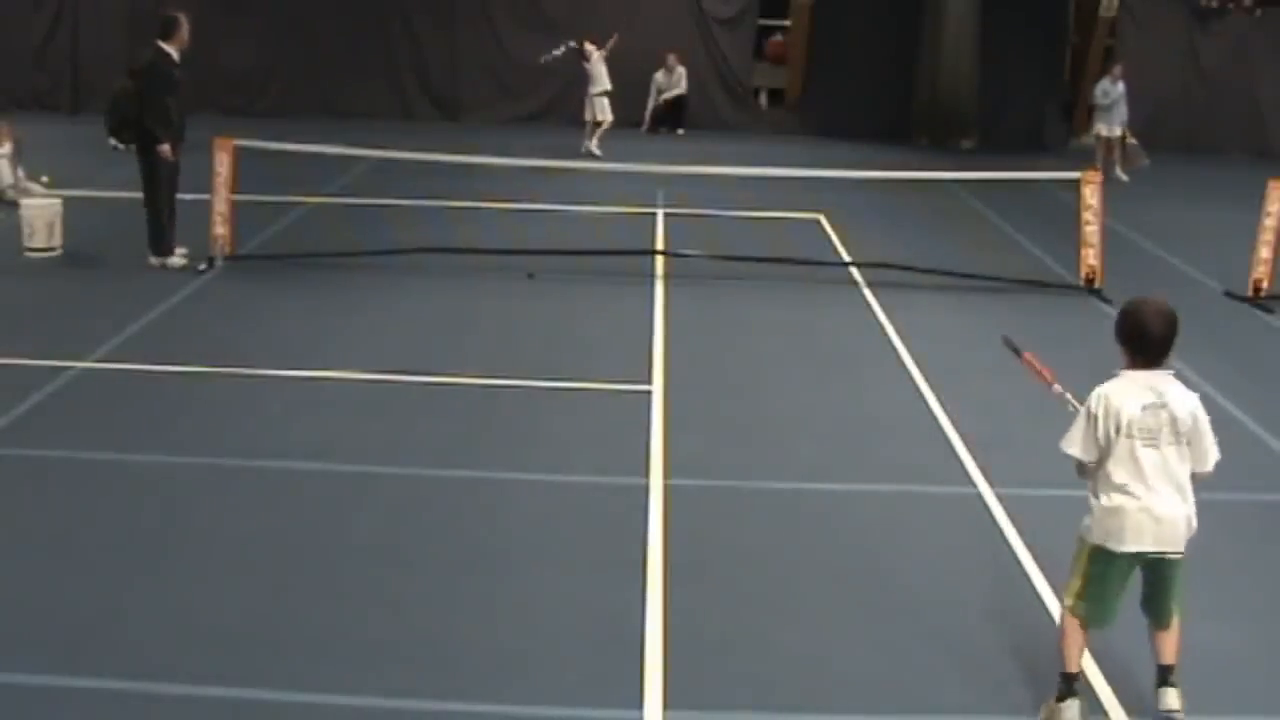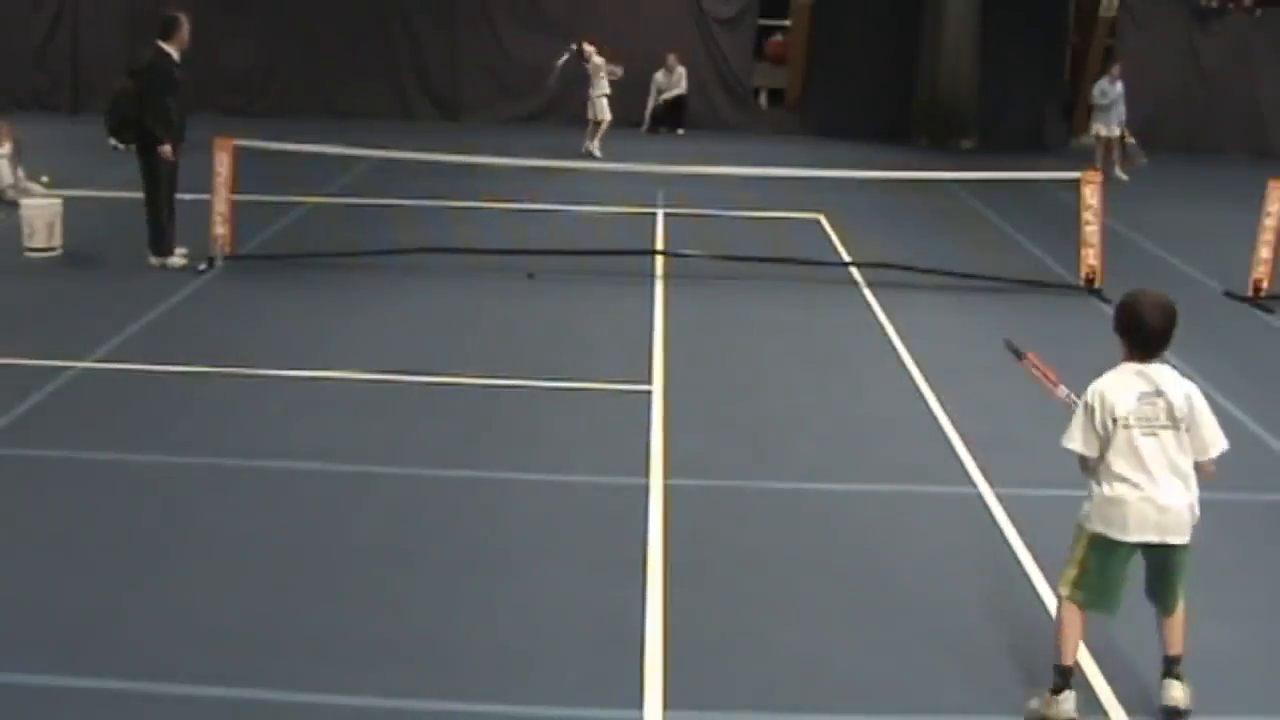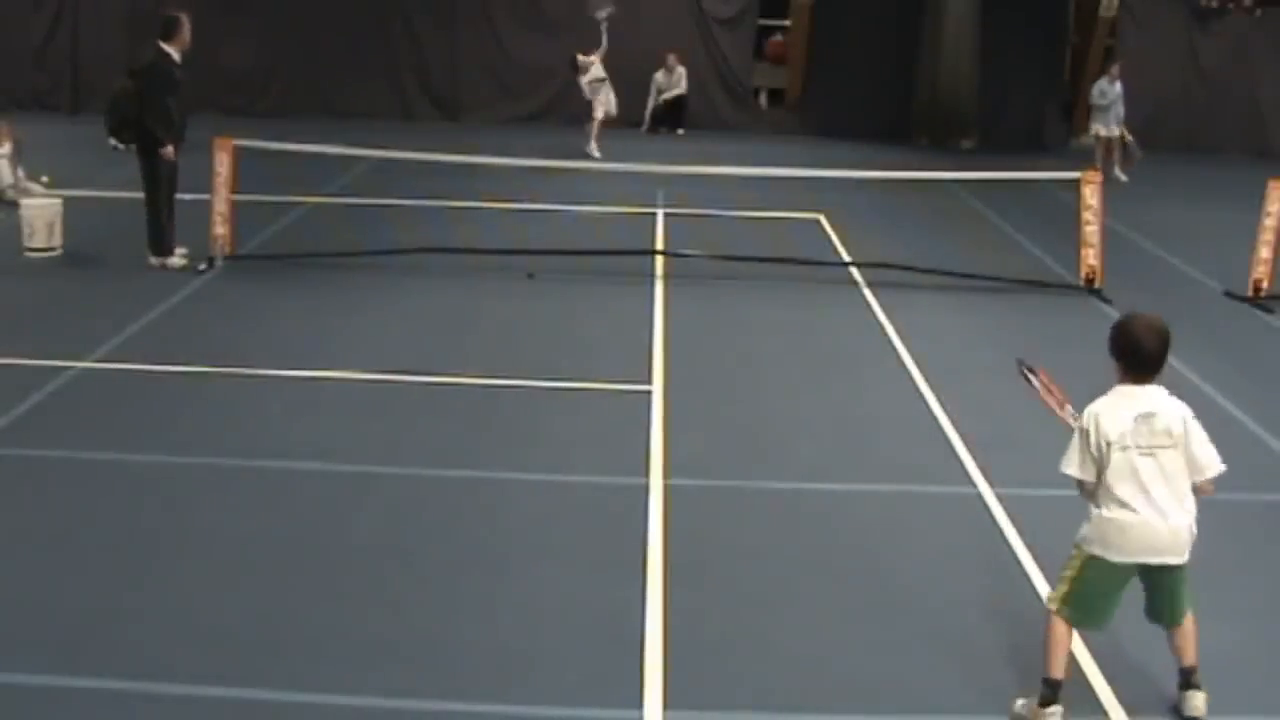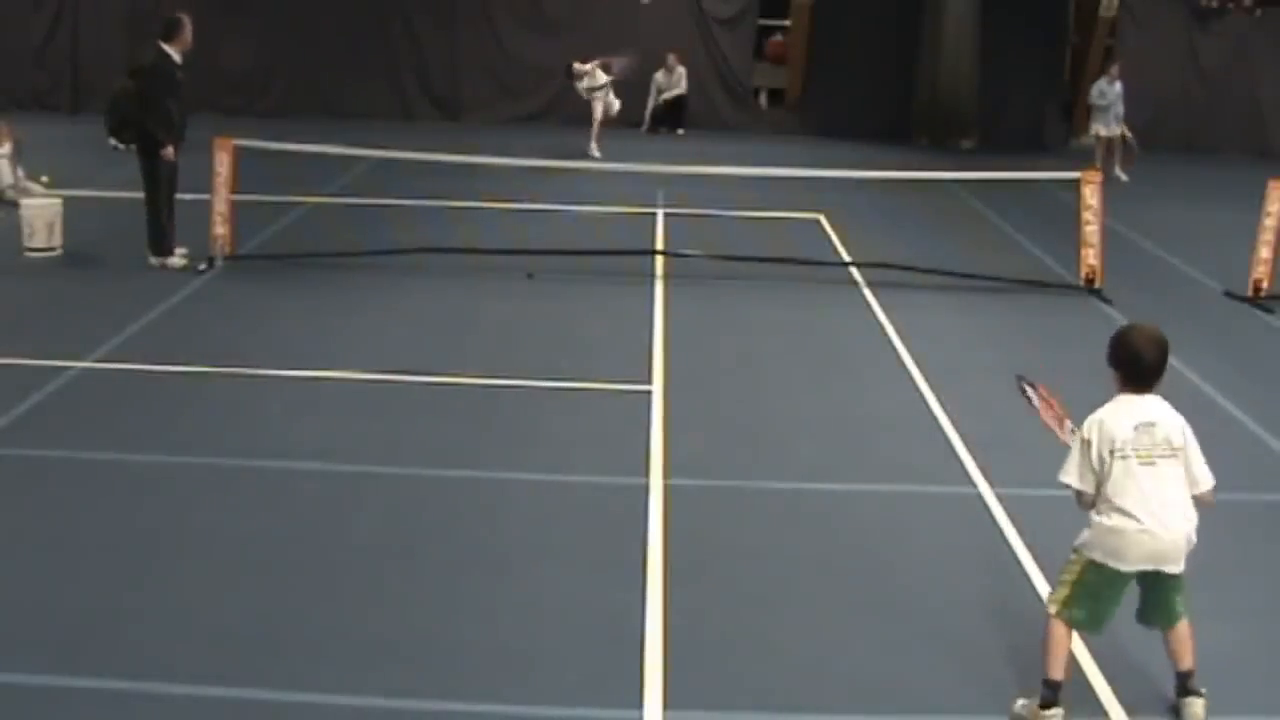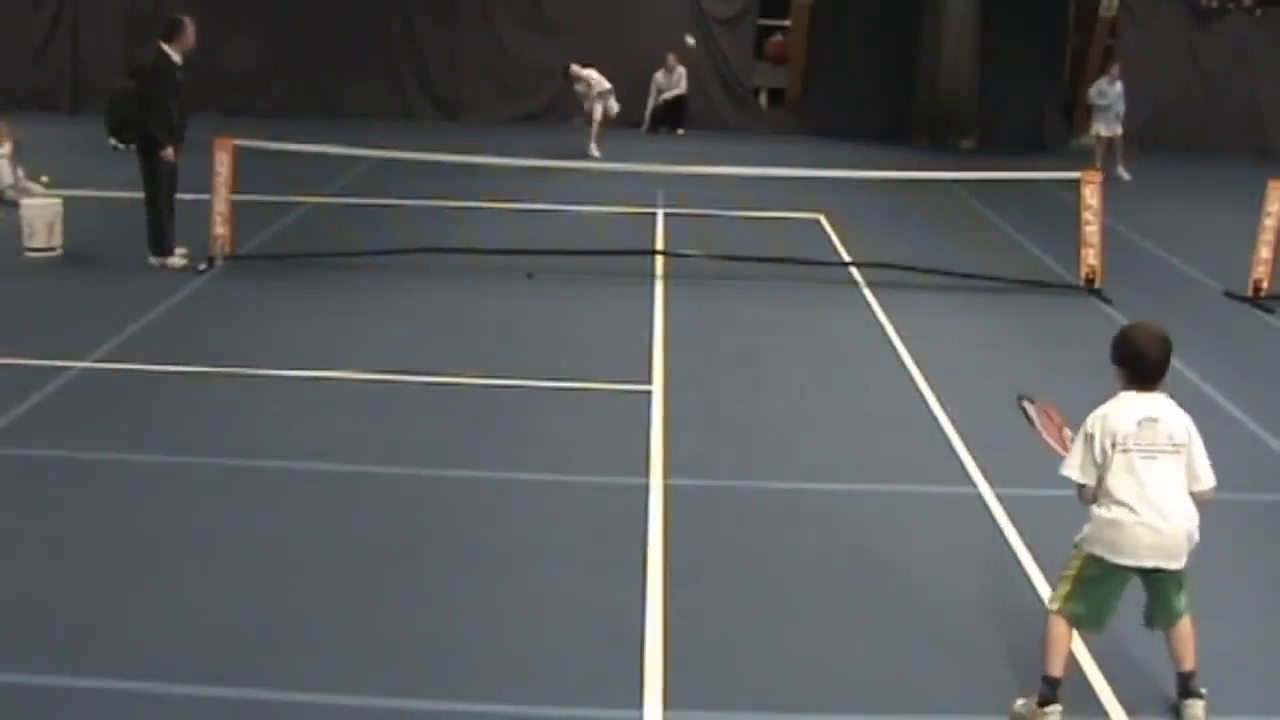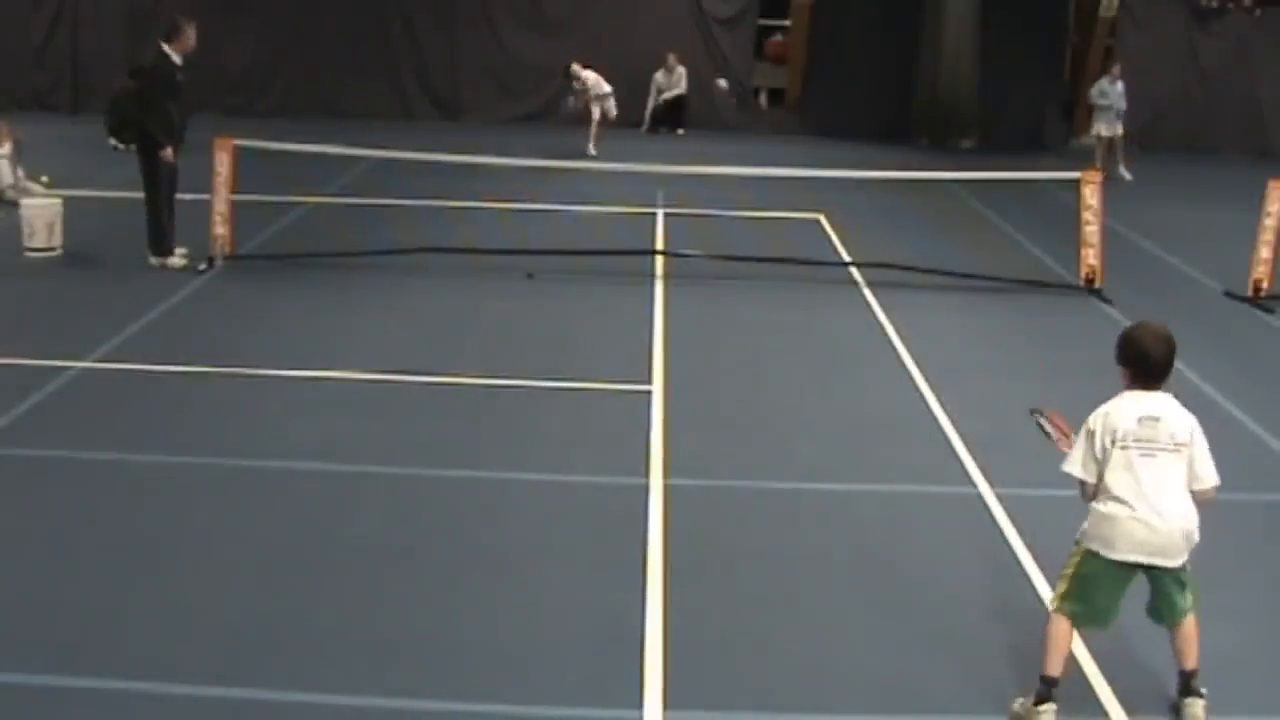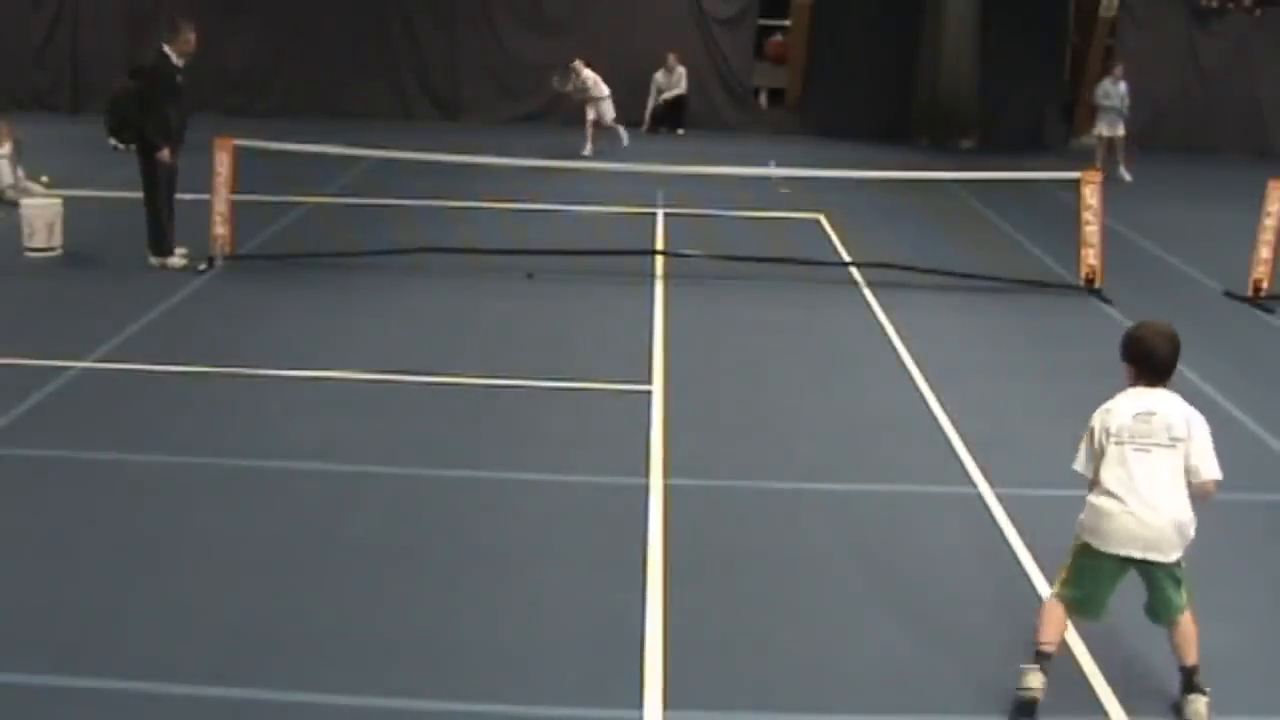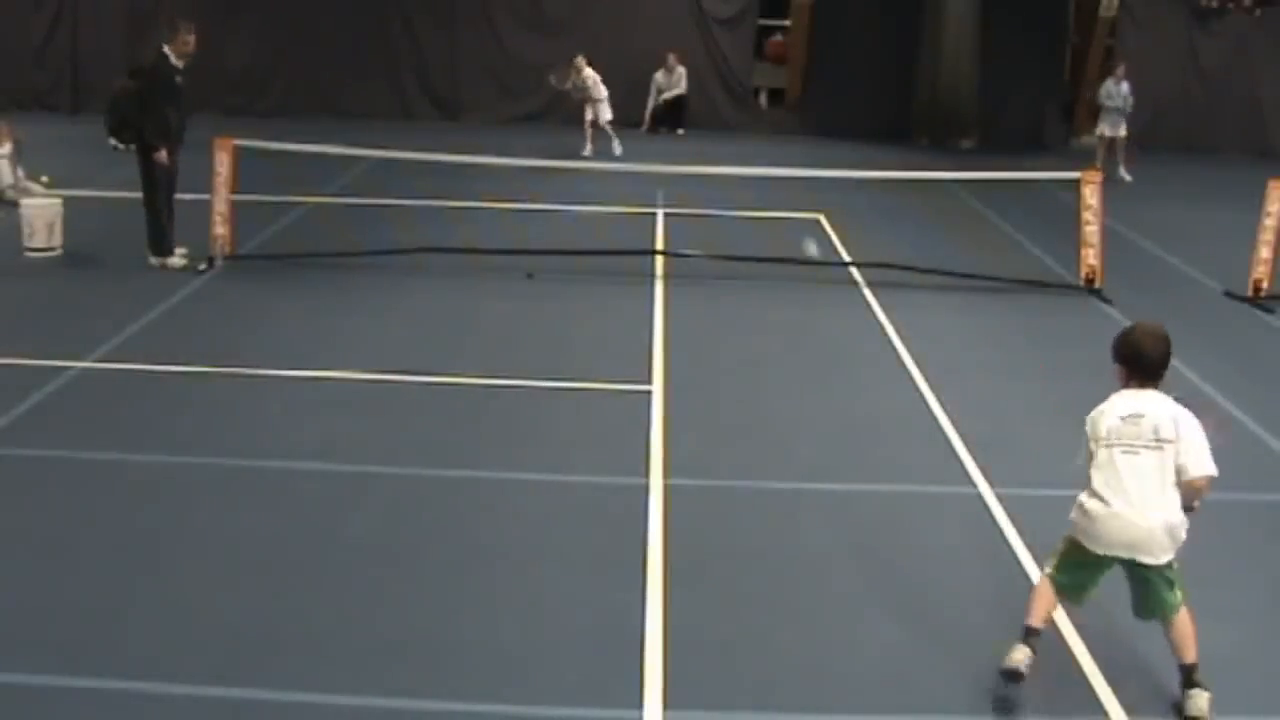
dt=0.1s
person 1, frame 1
left shoulder: (1105, 397)
right shoulder: (1187, 401)
left elbow: (1085, 468)
right elbow: (1201, 473)
left hip: (1115, 523)
right hip: (1170, 525)
left knee: (1077, 610)
right knee: (1163, 613)
person 1, frame 2
left shoulder: (1102, 390)
right shoulder: (1186, 391)
left elbow: (1088, 463)
right elbow: (1207, 466)
left hip: (1116, 513)
right hip: (1173, 514)
left knee: (1074, 597)
right knee: (1170, 599)
right ankle: (1174, 684)
person 1, frame 3
left shoulder: (1098, 413)
right shoulder: (1180, 412)
left elbow: (1087, 487)
right elbow: (1207, 483)
left hip: (1113, 534)
right hip: (1171, 536)
left knee: (1062, 610)
right knee: (1178, 613)
person 1, frame 4
left shoulder: (1099, 423)
right shoulder: (1177, 423)
left elbow: (1084, 498)
right elbow: (1203, 495)
left hip: (1113, 541)
right hip: (1171, 542)
left knee: (1062, 613)
right knee: (1172, 616)
person 1, frame 5
left shoulder: (1102, 418)
right shoulder: (1182, 421)
left elbow: (1086, 493)
right elbow: (1203, 492)
left hip: (1114, 535)
right hip: (1172, 537)
left knee: (1063, 611)
right knee: (1175, 613)
person 1, frame 6
left shoulder: (1104, 416)
right shoulder: (1187, 421)
left elbow: (1088, 490)
right elbow: (1205, 492)
left hip: (1113, 532)
right hip: (1171, 536)
left knee: (1064, 609)
right knee: (1180, 613)
person 1, frame 7
left shoulder: (1107, 412)
right shoulder: (1189, 416)
left elbow: (1093, 481)
right elbow: (1205, 485)
left hip: (1106, 524)
right hip: (1164, 531)
left knee: (1062, 597)
right knee: (1177, 609)
left ankle: (1036, 675)
person 1, frame 8
left shoulder: (1101, 414)
right shoulder: (1181, 417)
right elbow: (1197, 483)
right wrist: (1183, 502)
left hip: (1097, 524)
right hip: (1155, 532)
left knee: (1054, 580)
right knee: (1172, 607)
left ankle: (1023, 650)
person 2, frame 1
left shoulder: (168, 61)
right shoulder: (155, 64)
right elbow: (150, 106)
right wrist: (160, 140)
left hip: (169, 140)
right hip: (156, 143)
left knee: (168, 195)
right knee: (158, 196)
left ankle: (166, 245)
right ankle: (160, 252)
person 2, frame 2
left shoulder: (168, 61)
right shoulder: (156, 64)
right elbow: (151, 106)
right wrist: (161, 140)
left hip: (169, 140)
right hip: (156, 143)
left knee: (167, 195)
right knee: (158, 197)
left ankle: (166, 245)
right ankle: (160, 252)
person 2, frame 3
left shoulder: (169, 62)
right shoulder: (157, 65)
right elbow: (152, 108)
right wrist: (163, 142)
left hip: (168, 140)
right hip: (156, 143)
left knee: (167, 195)
right knee: (158, 197)
left ankle: (166, 245)
right ankle: (160, 252)
person 2, frame 4
left shoulder: (170, 62)
right shoulder: (158, 65)
right elbow: (152, 109)
right wrist: (163, 143)
left hip: (168, 141)
right hip: (156, 144)
left knee: (167, 195)
right knee: (158, 197)
left ankle: (166, 245)
right ankle: (160, 252)
person 2, frame 5
left shoulder: (171, 63)
right shoulder: (158, 67)
right elbow: (153, 110)
right wrist: (163, 144)
left hip: (169, 141)
right hip: (156, 144)
left knee: (167, 195)
right knee: (158, 197)
left ankle: (167, 244)
right ankle: (160, 252)
person 2, frame 6
left shoulder: (171, 64)
right shoulder: (158, 67)
right elbow: (152, 110)
right wrist: (162, 144)
left hip: (169, 141)
right hip: (156, 144)
left knee: (167, 195)
right knee: (158, 197)
left ankle: (166, 244)
right ankle: (160, 252)
person 2, frame 7
left shoulder: (175, 65)
right shoulder: (158, 68)
right elbow: (150, 110)
right wrist: (159, 145)
left hip: (170, 141)
right hip: (156, 145)
left knee: (167, 195)
right knee: (158, 197)
left ankle: (166, 244)
right ankle: (160, 252)
person 2, frame 8
left shoulder: (175, 66)
right shoulder: (157, 69)
right elbow: (149, 111)
left wrist: (175, 138)
right wrist: (156, 146)
left hip: (170, 142)
right hip: (155, 145)
left knee: (167, 195)
right knee: (157, 197)
left ankle: (166, 244)
right ankle: (160, 252)
